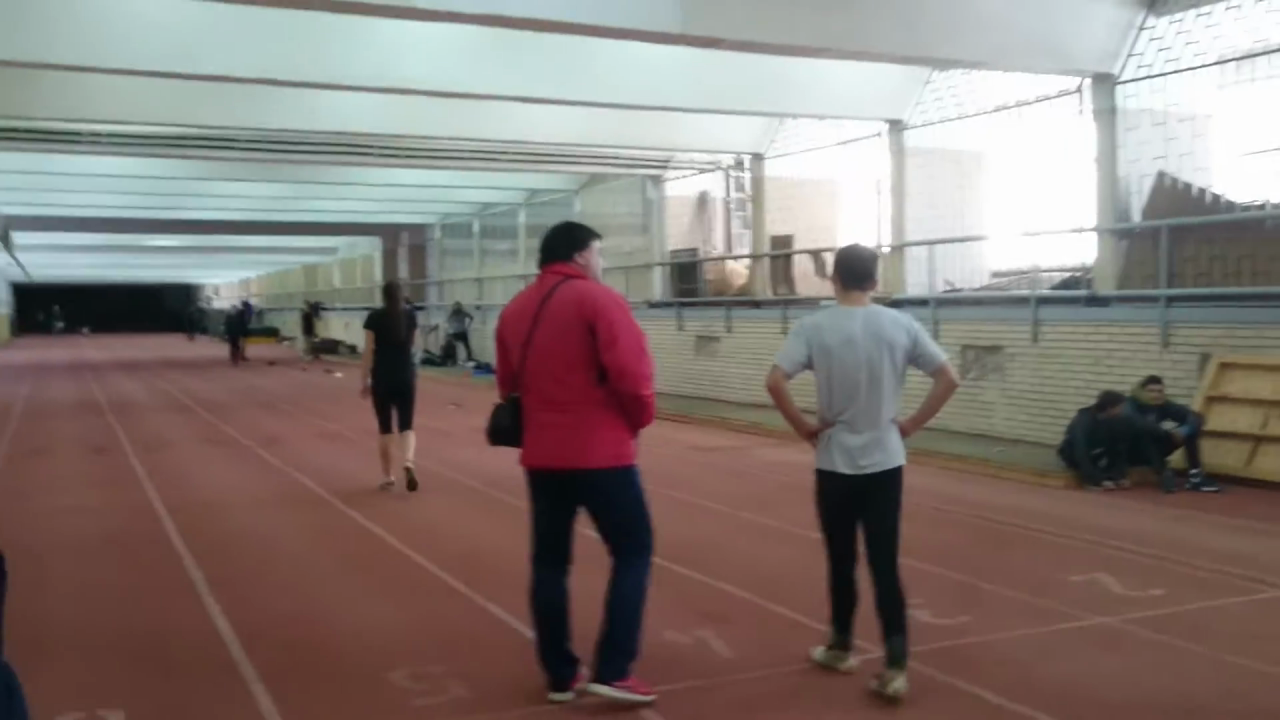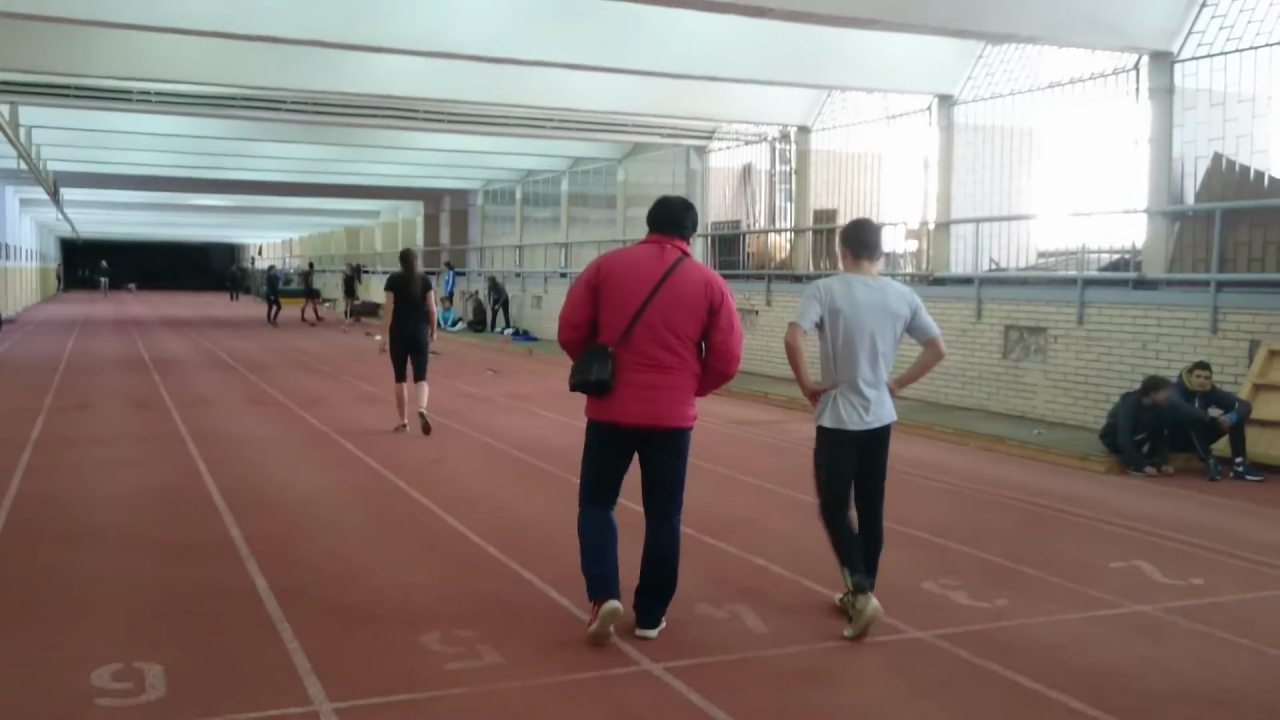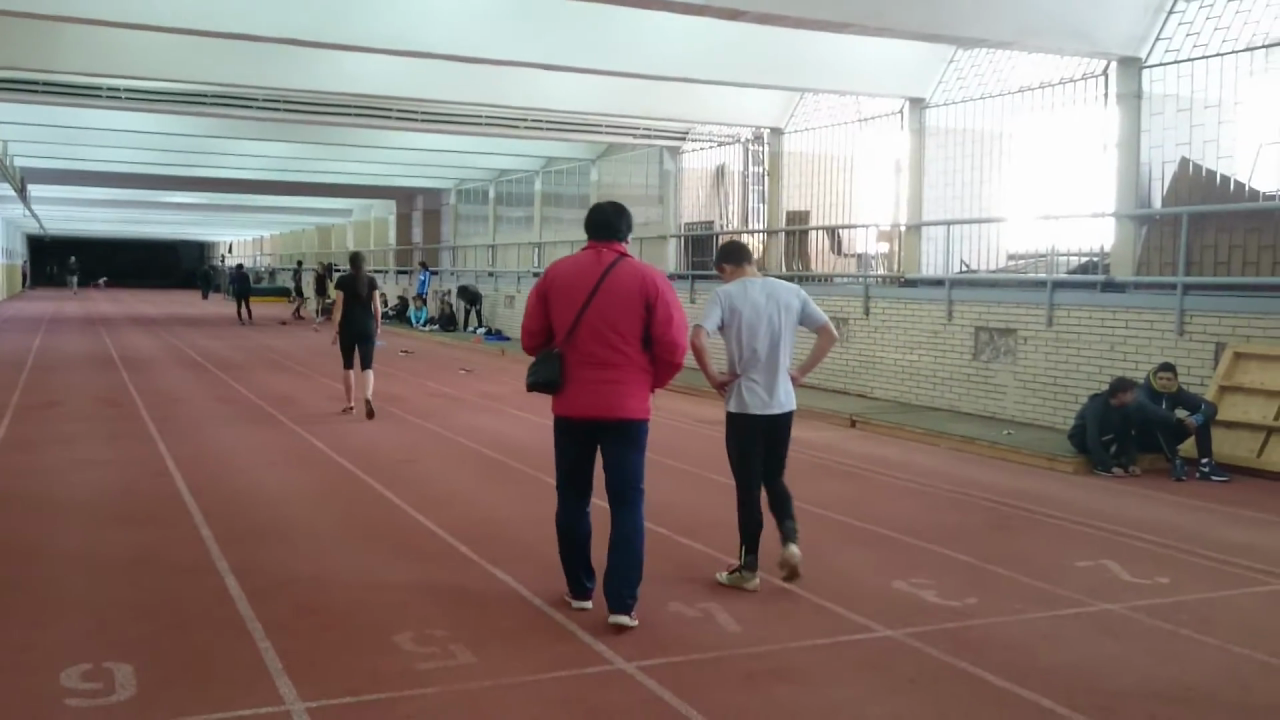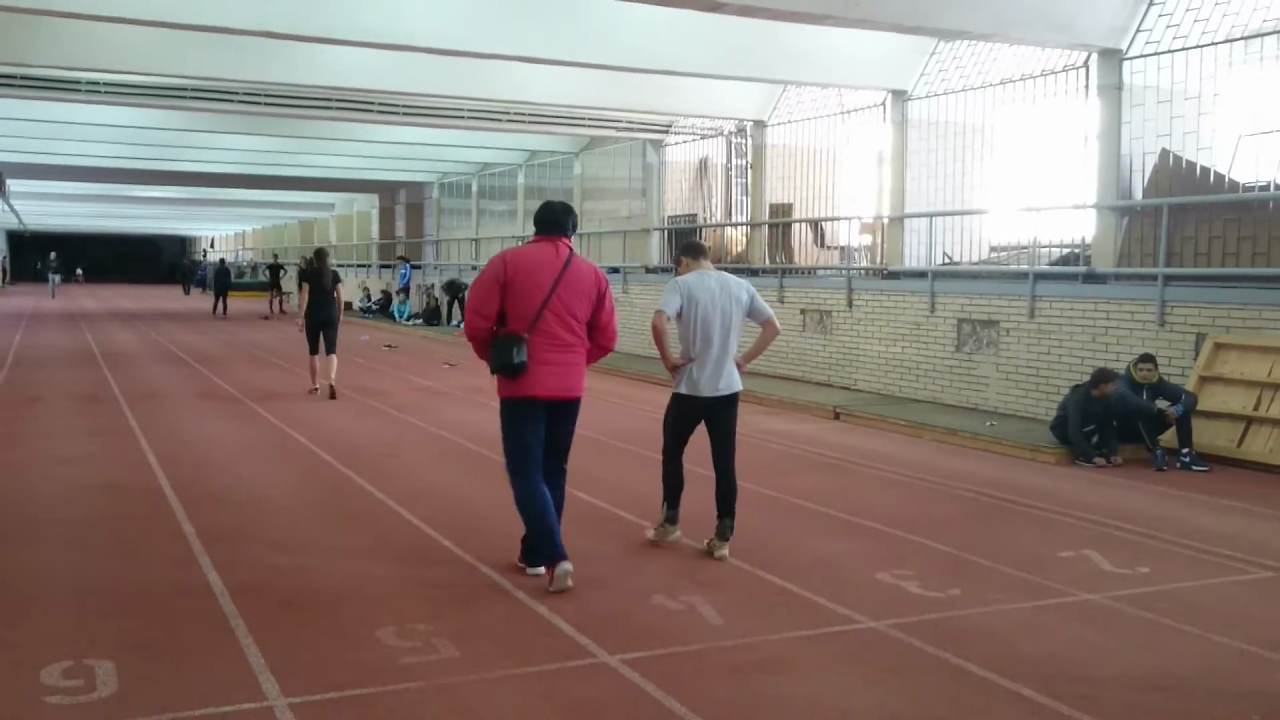
dt=1s
person 1, frame 1
left shoulder: (515, 310)
right shoulder: (598, 299)
left elbow: (509, 384)
right elbow: (632, 374)
right wrist: (638, 420)
left hip: (542, 454)
right hip: (601, 453)
left knee: (549, 563)
right knee: (633, 552)
left ankle: (560, 674)
right ankle: (612, 670)
person 1, frame 2
left shoulder: (607, 266)
right shoulder: (709, 282)
left elbow: (570, 333)
right elbow: (726, 360)
left hip: (611, 410)
right hip: (672, 415)
left knee: (596, 504)
right knee: (663, 517)
left ankle: (604, 595)
right ankle: (650, 615)
person 1, frame 3
left shoulder: (555, 273)
right shoulder: (649, 279)
left elbow: (532, 340)
right elbow: (672, 350)
right wrist: (648, 382)
left hip: (571, 404)
right hip: (627, 407)
left knee: (572, 500)
right knee: (627, 503)
left ankle: (579, 589)
right ankle: (622, 603)
person 1, frame 4
left shoulder: (507, 261)
right shoulder: (593, 274)
left elbow: (477, 322)
right elbow: (605, 339)
left wrist: (496, 358)
left hip: (523, 384)
right hip: (569, 386)
left knee: (526, 473)
right knee: (554, 472)
left ankle: (554, 556)
right ankle: (535, 554)
person 2, frame 1
left shoulder: (815, 326)
right shoulder: (901, 325)
left elbow: (775, 381)
right elbow: (948, 379)
left wrist: (803, 426)
right wrist: (912, 424)
left hip: (835, 464)
right hip: (885, 463)
left knee: (841, 559)
right knee: (885, 564)
left ankle: (841, 646)
right ankle: (895, 665)
person 2, frame 2
left shoulder: (825, 290)
right shoulder: (903, 296)
left elbow: (792, 339)
right elbow: (937, 349)
left wrist: (807, 385)
right wrist: (897, 383)
left hip: (838, 419)
right hip: (880, 418)
left knee: (834, 511)
right knee: (870, 510)
left ankle: (863, 593)
right ankle: (859, 591)
person 2, frame 3
left shoulder: (725, 295)
right shoulder: (791, 292)
left elbow: (697, 339)
right elbow: (830, 334)
left wrist: (713, 377)
right wrist: (800, 371)
left hip: (744, 406)
right hip: (783, 405)
left knee: (748, 488)
right knee: (774, 480)
left ankle: (748, 569)
right ankle: (791, 541)
person 2, frame 4
left shoulder: (682, 283)
right shoulder: (741, 286)
left elbow: (659, 323)
right elbow: (773, 327)
left wrist: (669, 359)
right wrist: (744, 359)
left hip: (690, 387)
right hip: (728, 388)
left knee: (672, 454)
right knee: (725, 465)
left ankle: (670, 524)
right ankle: (722, 538)
person 3, frame 1
left shoulder: (375, 317)
right shoulder: (409, 317)
left elbow: (368, 351)
left wrist: (365, 379)
left hip: (382, 377)
right hip: (406, 375)
left knee: (386, 428)
right knee: (406, 425)
left ankle: (388, 477)
right ankle: (408, 463)
person 3, frame 2
left shoulder: (393, 280)
right shoulder: (425, 280)
left elbow: (388, 310)
right elbow: (432, 310)
left wrist: (385, 336)
right wrist: (432, 331)
left hip: (399, 334)
right hip: (420, 333)
left knee: (400, 378)
right knee: (420, 378)
left ankle: (403, 422)
right ankle: (422, 410)
person 3, frame 3
left shoulder: (343, 280)
right shoulder: (371, 281)
left elbow: (338, 307)
right elbow: (377, 307)
left wrist: (335, 330)
right wrist: (377, 326)
left hip: (348, 328)
right hip: (367, 327)
left knee: (348, 366)
right knee: (367, 366)
left ankle: (350, 405)
right ankle: (368, 397)
person 3, frame 4
left shoulder: (309, 273)
right shoulder: (334, 274)
left elbow: (304, 297)
right elbow: (340, 298)
left wrist: (302, 317)
right wrist: (339, 315)
left hip: (313, 316)
right hip: (331, 316)
left knee: (313, 351)
right knee: (331, 351)
left ankle: (315, 386)
right ankle: (331, 381)
